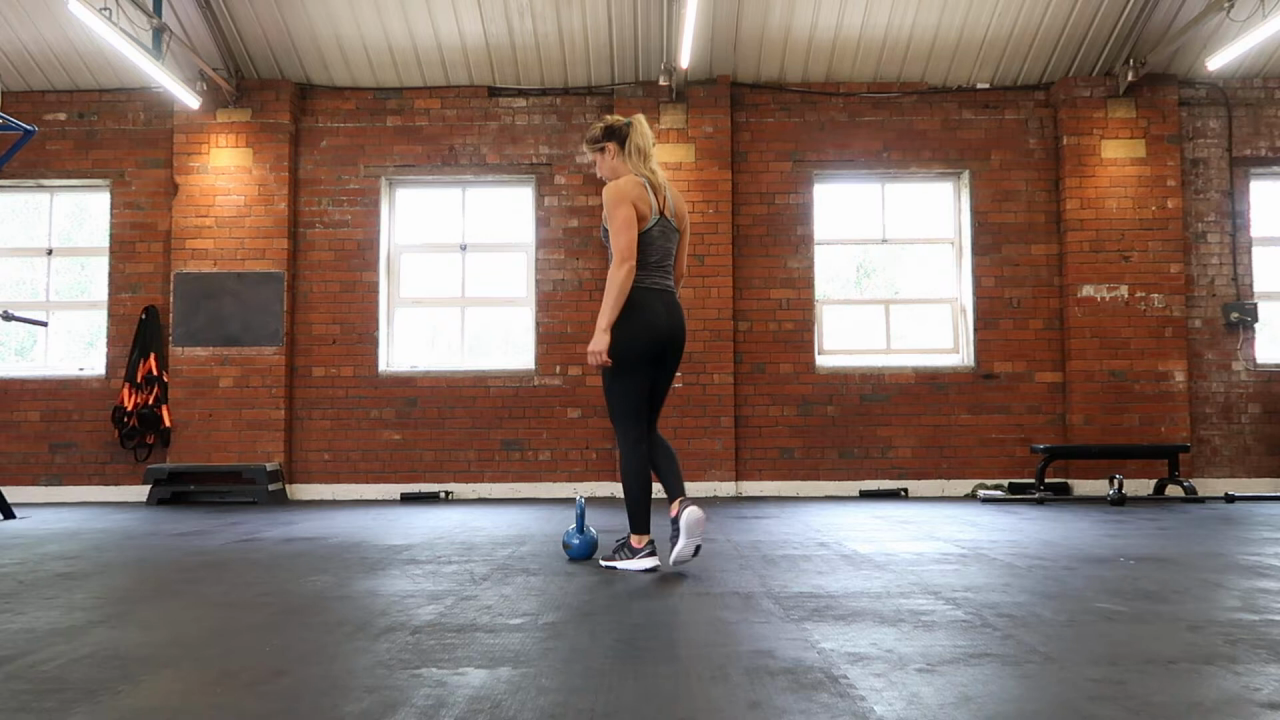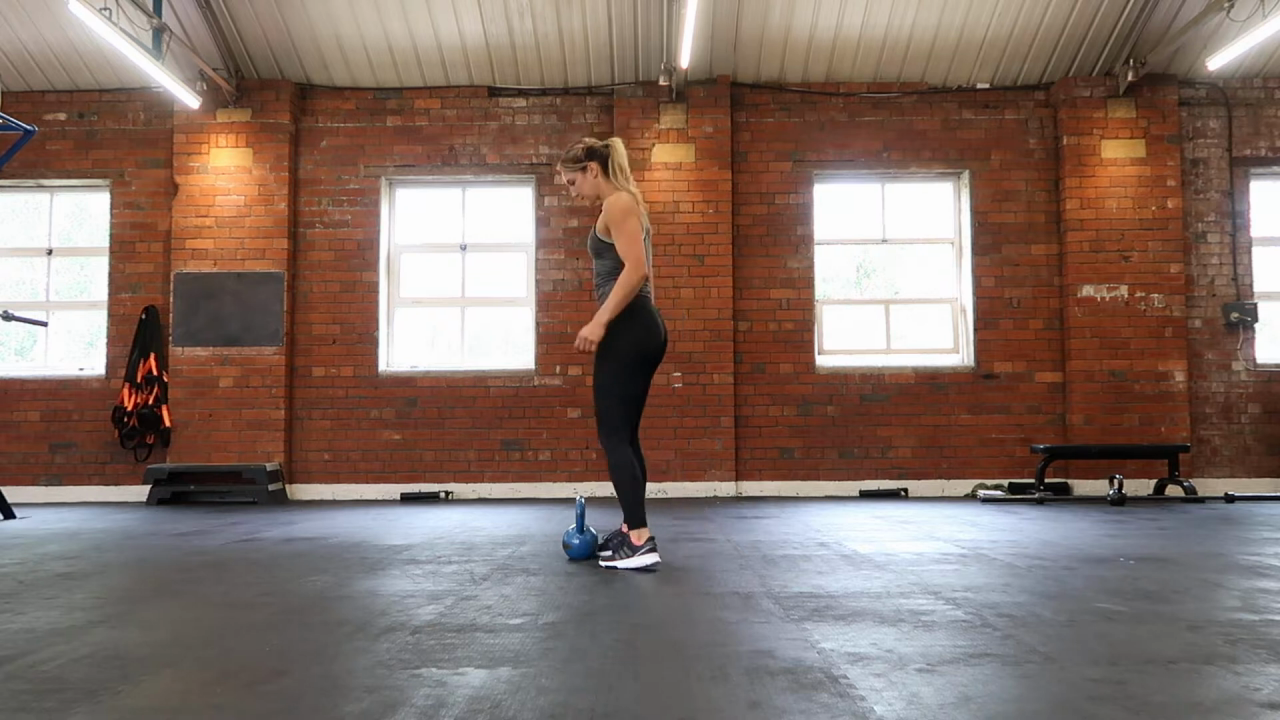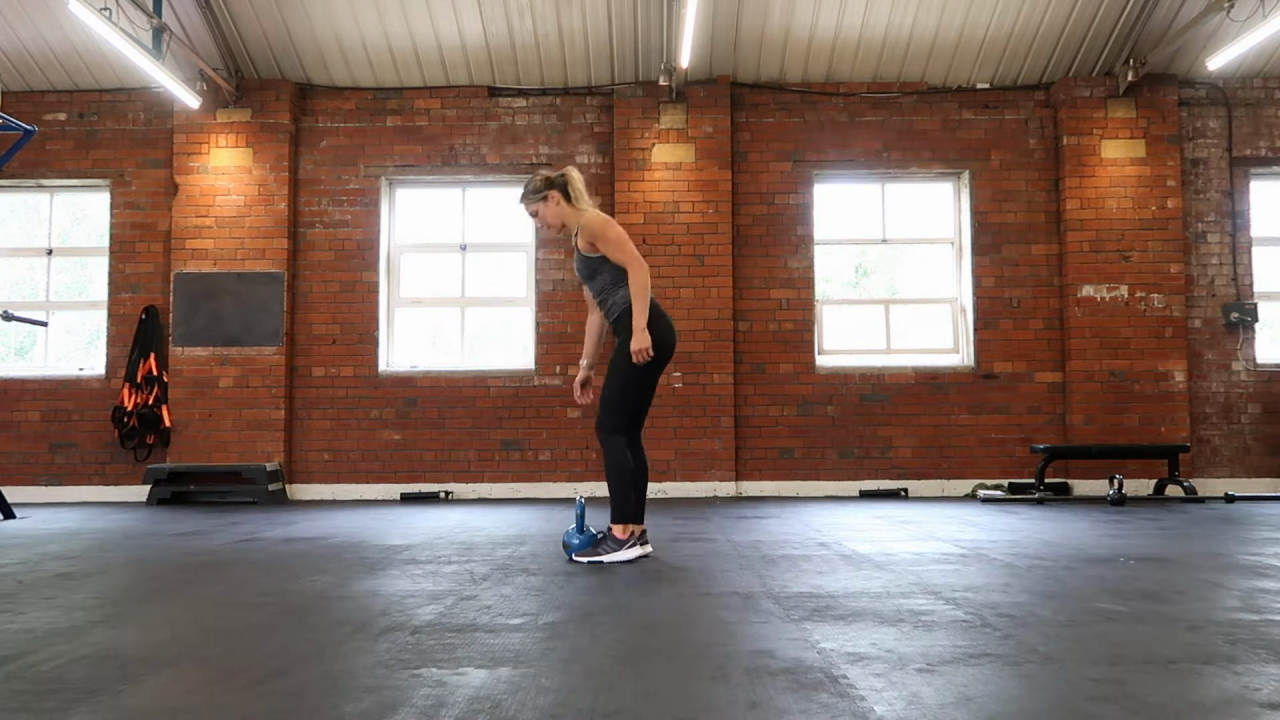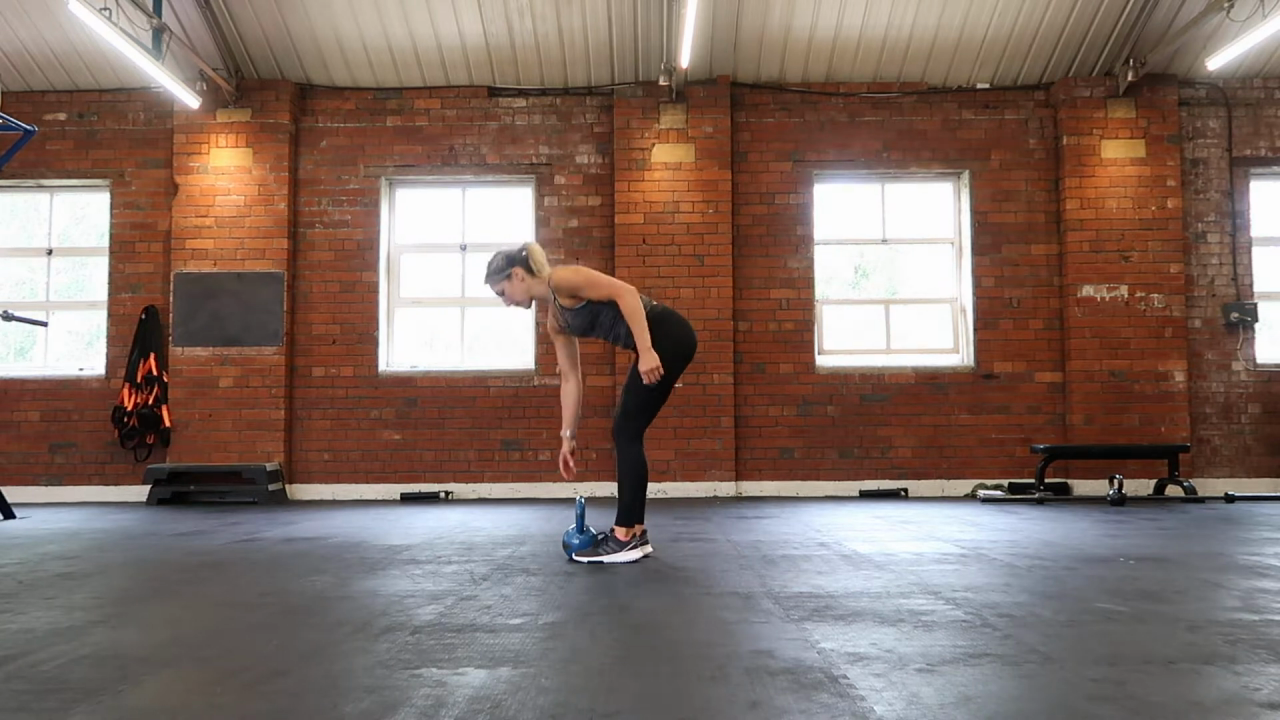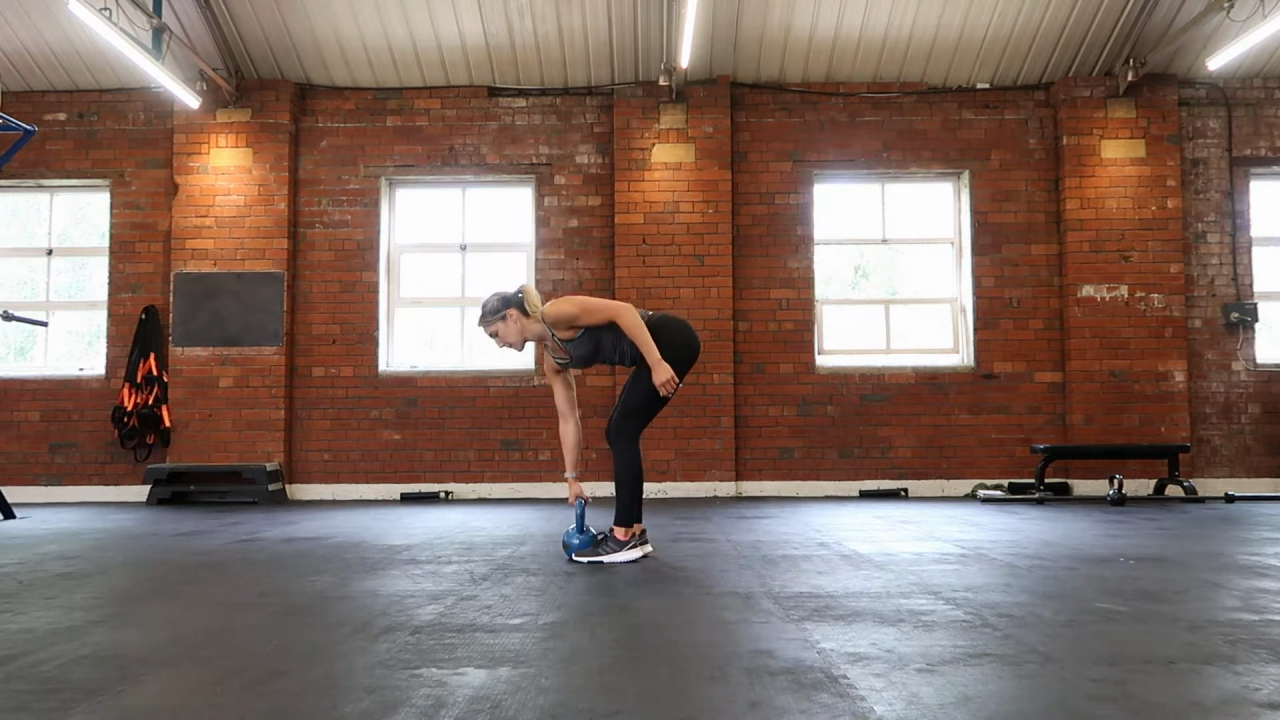
dt=0.4s
person 1, frame 1
left shoulder: (620, 190)
right shoulder: (671, 196)
left elbow: (625, 264)
left wrist: (602, 330)
left hip: (636, 318)
right hip: (670, 318)
left knee: (628, 431)
right knee: (646, 427)
left ankle: (640, 544)
right ankle: (681, 506)
person 1, frame 2
left shoulder: (618, 204)
right shoulder: (626, 207)
left elbow: (636, 269)
left wrist: (598, 321)
left hip: (626, 327)
right hip: (643, 327)
left knee: (613, 433)
right knee: (624, 433)
left ankle: (641, 539)
right ankle: (634, 531)
person 1, frame 3
left shoulder: (592, 222)
right shoulder: (579, 240)
left elbow: (638, 268)
right elbow: (597, 310)
left wrist: (639, 331)
right wrist: (586, 366)
left hip: (645, 333)
right hip: (636, 334)
left knee: (610, 429)
right knee: (626, 433)
left ankle: (623, 535)
right ankle: (634, 531)
person 1, frame 4
left shoulder: (560, 280)
right shoulder: (554, 320)
left elbow: (625, 292)
right elbow: (570, 378)
left wrist: (645, 351)
right wrist: (567, 436)
left hip: (667, 336)
right hip: (660, 342)
left knee: (627, 431)
right knee: (626, 432)
left ankle: (626, 537)
right ankle: (635, 531)
person 1, frame 5
left shoulder: (555, 313)
right shoulder: (552, 358)
left elbow: (623, 310)
right elbow: (568, 419)
left wrist: (657, 364)
right wrist: (572, 479)
left hip: (671, 342)
right hip: (656, 350)
left knee: (623, 432)
right knee: (619, 433)
left ankle: (624, 537)
right ankle: (633, 531)
